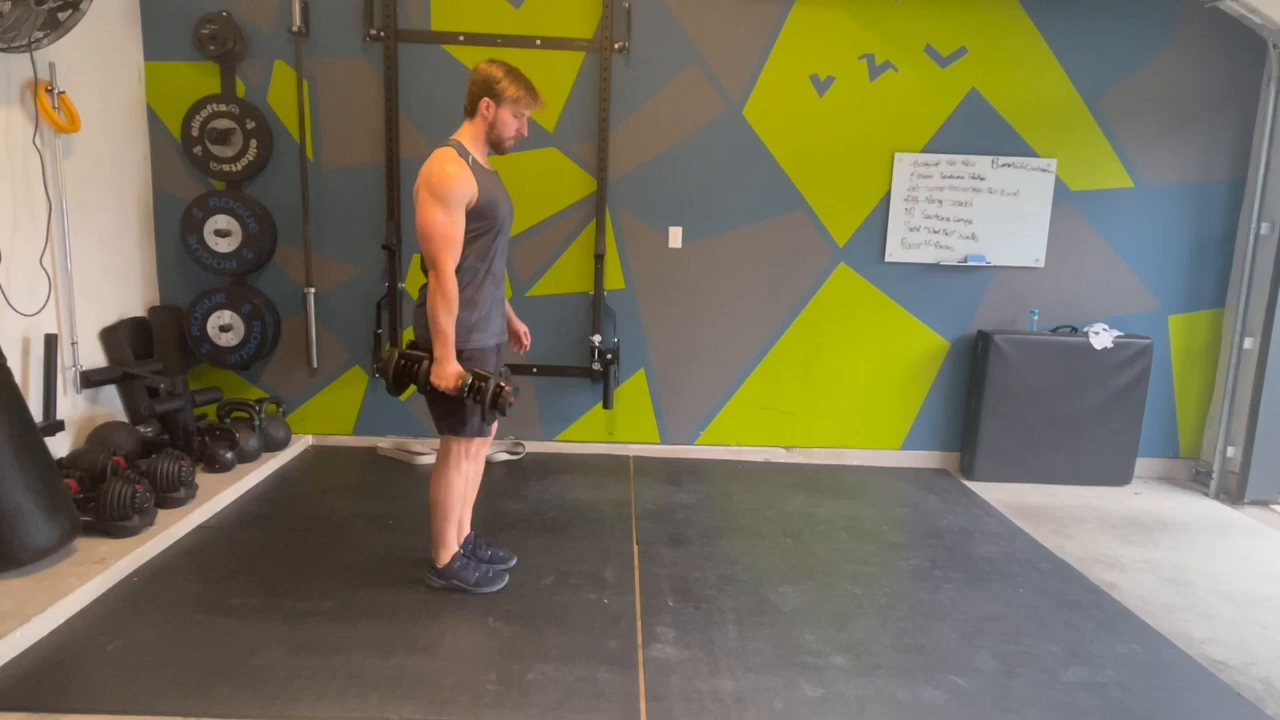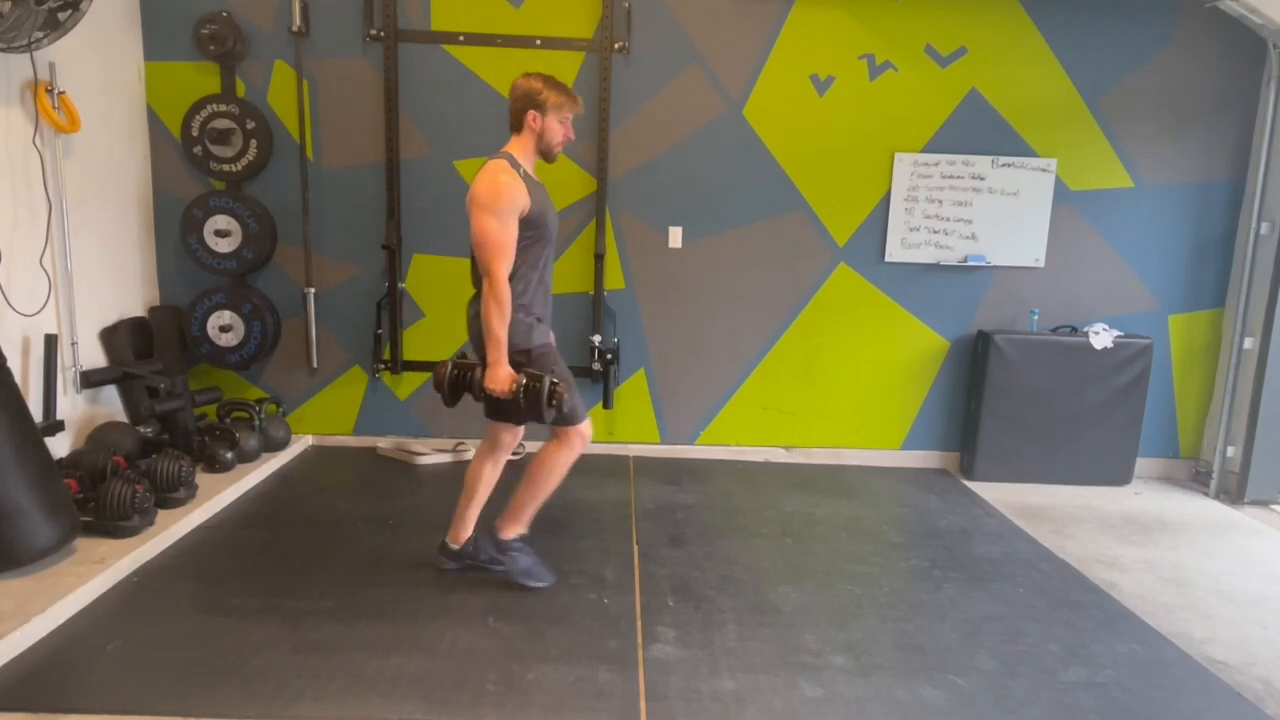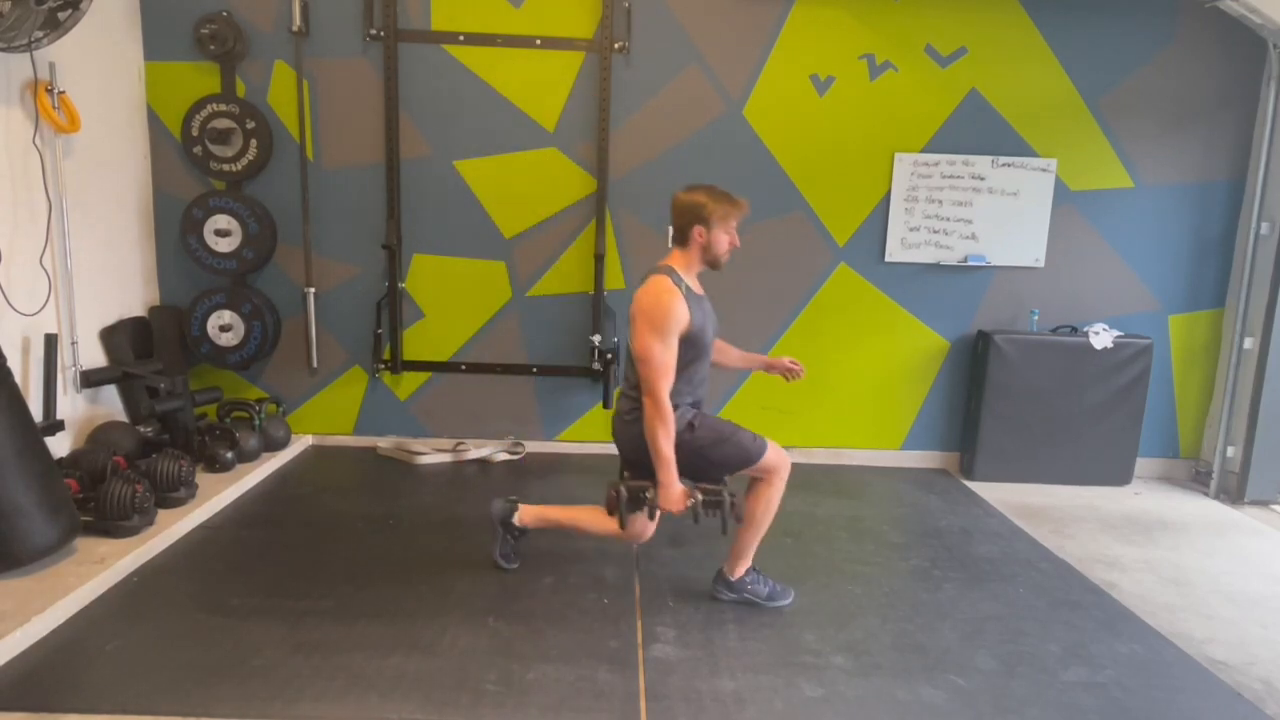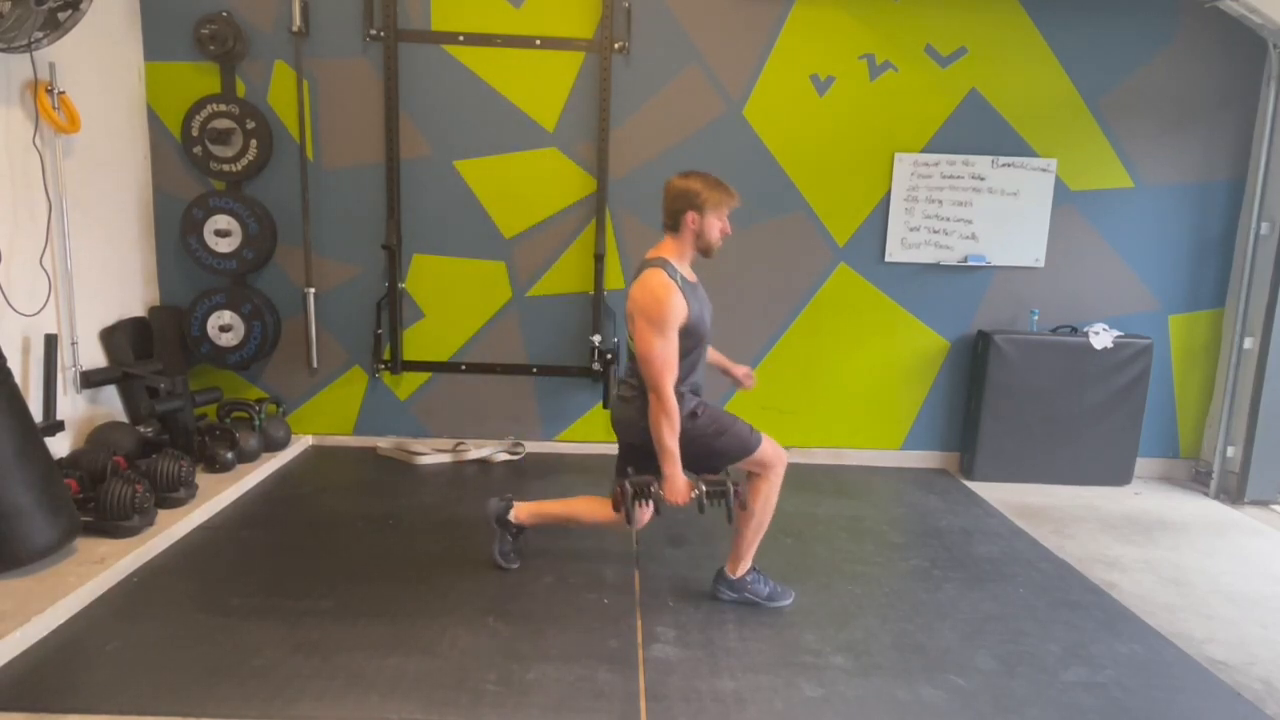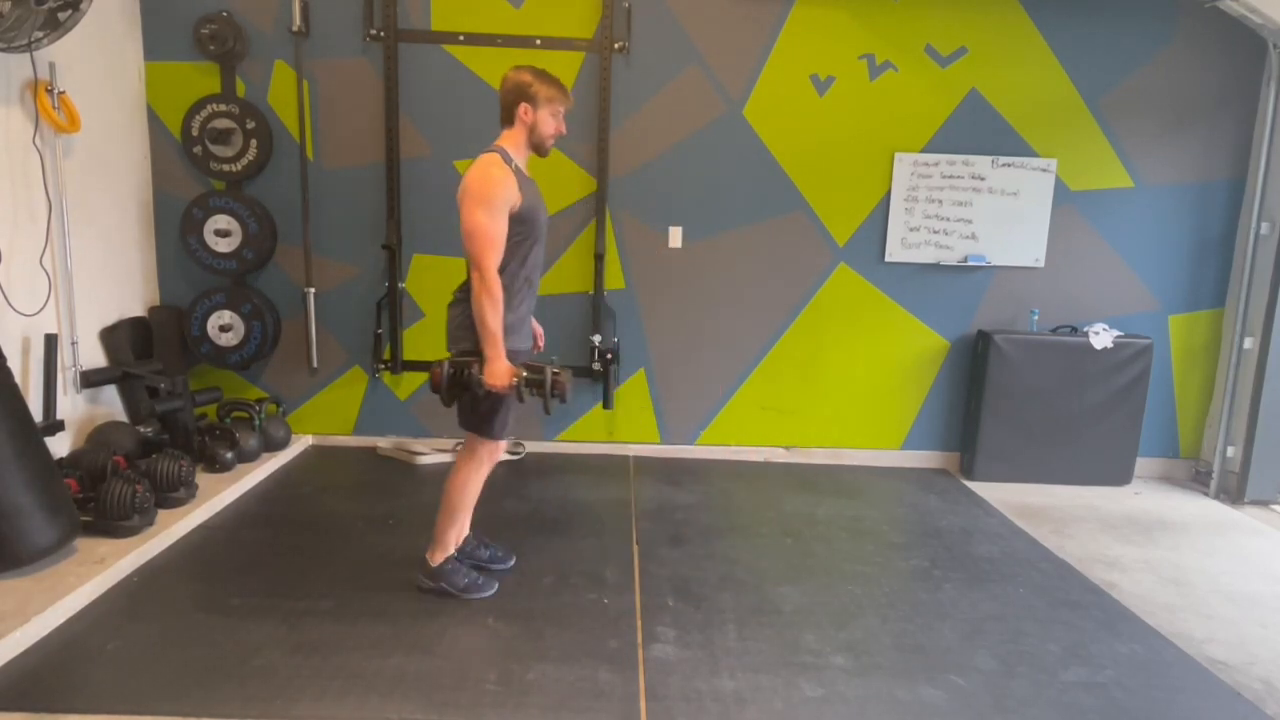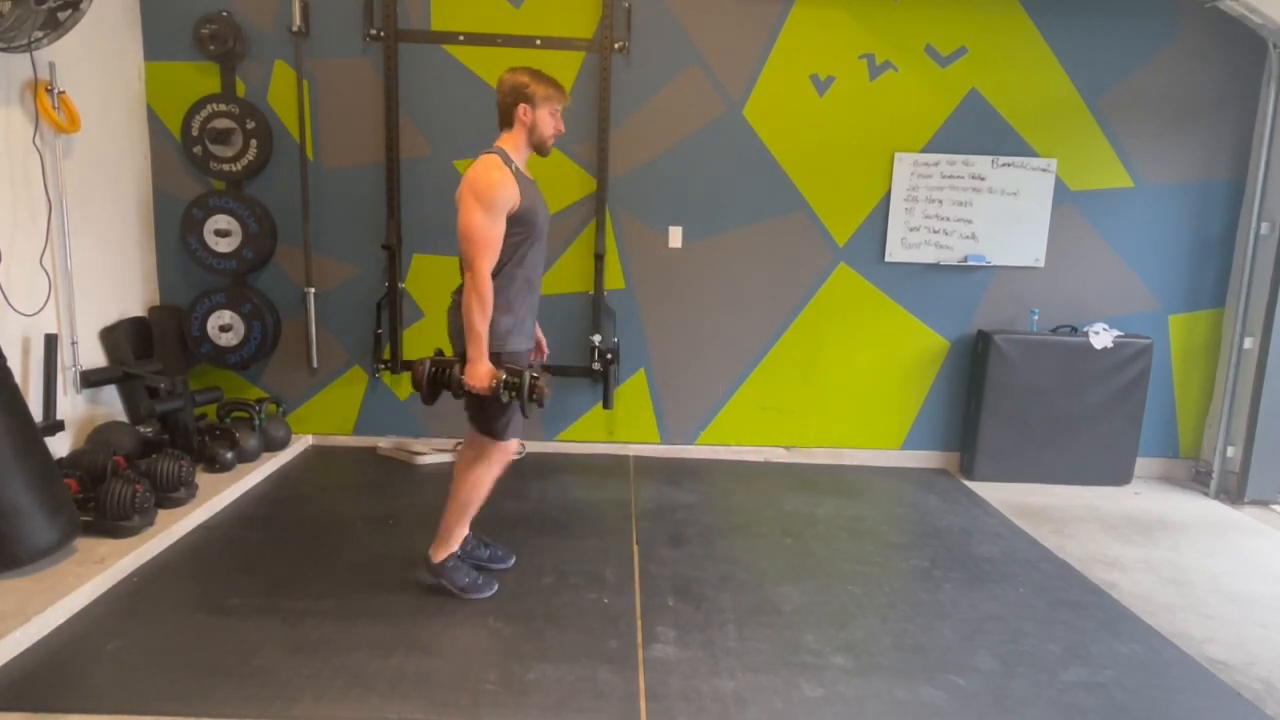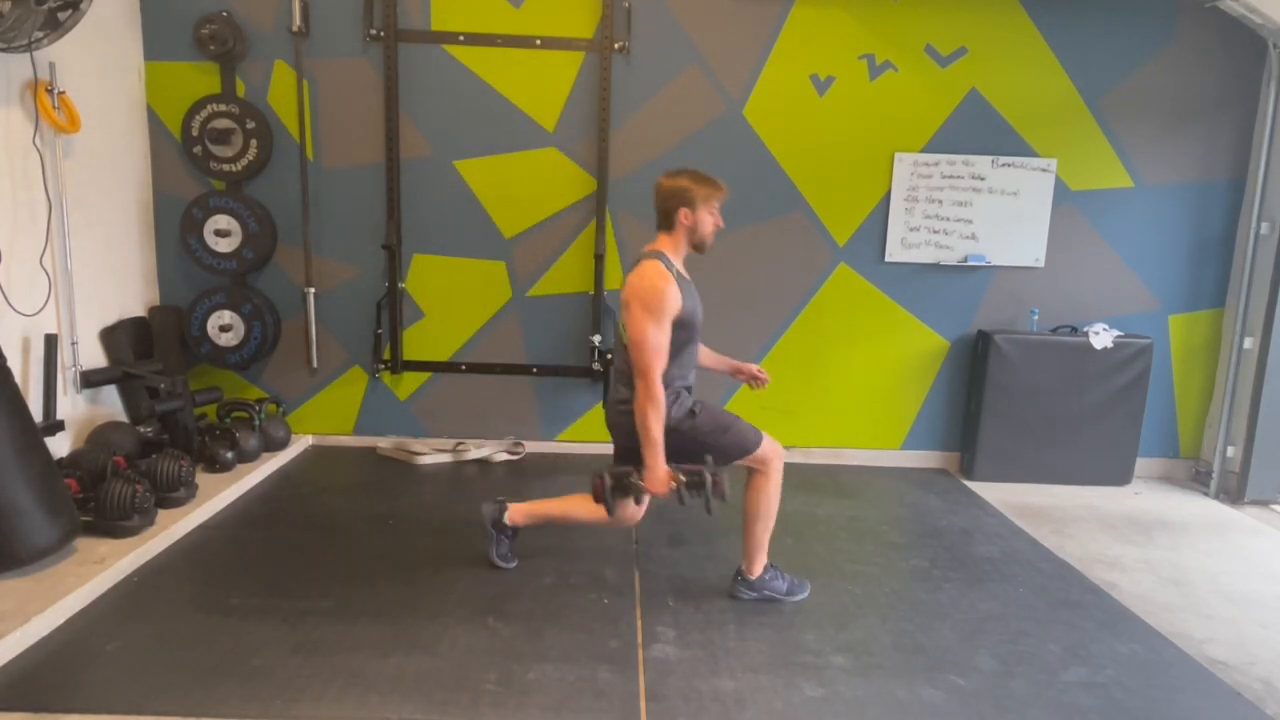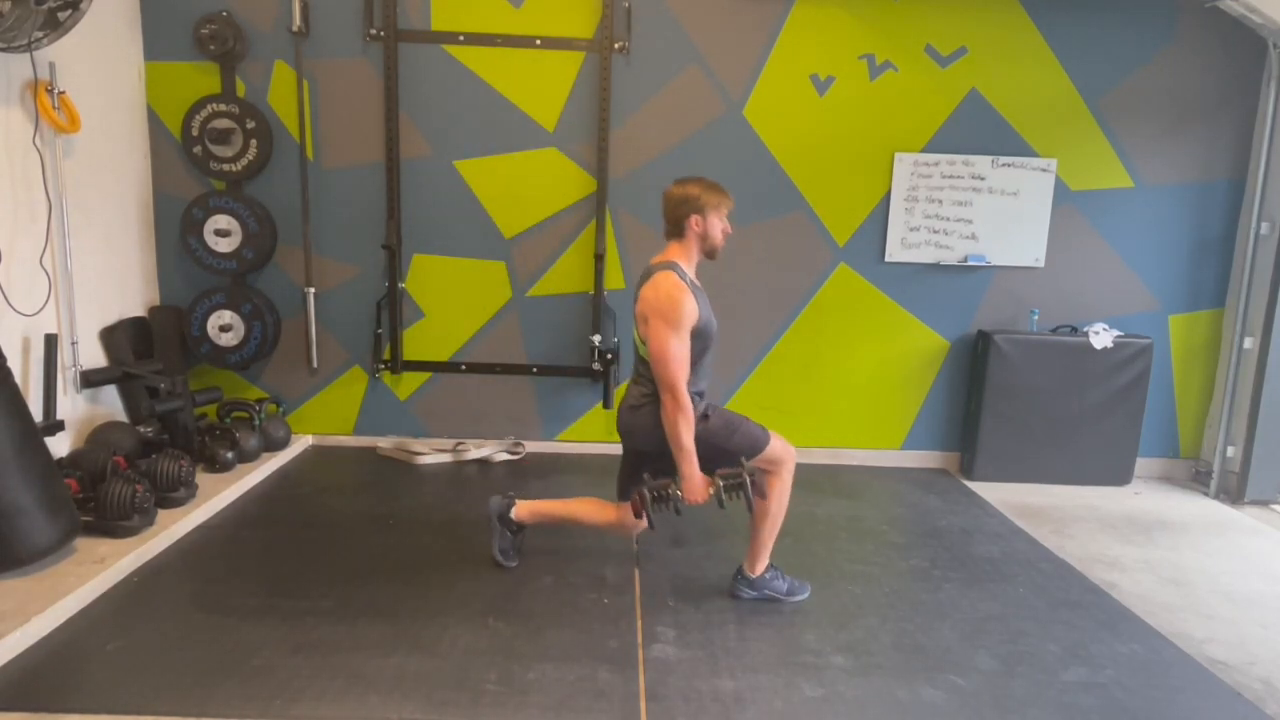
dt=0.7s
person 1, frame 1
left shoulder: (479, 168)
right shoulder: (448, 170)
right elbow: (442, 272)
left wrist: (507, 315)
right wrist: (445, 354)
left hip: (482, 331)
right hip: (459, 336)
left knee: (482, 436)
right knee: (462, 445)
left ankle: (462, 539)
right ankle: (446, 562)
person 1, frame 2
left shoulder: (522, 177)
right shoulder: (501, 181)
right elbow: (495, 280)
left wrist: (539, 330)
right wrist: (497, 360)
left hip: (524, 330)
right hip: (514, 336)
left knee: (502, 440)
right knee: (575, 431)
left ankle: (458, 542)
right ankle: (509, 535)
person 1, frame 3
left shoulder: (686, 281)
right shoulder: (664, 298)
left elbow: (703, 346)
right elbow: (657, 398)
left wrist: (764, 363)
right wrist: (667, 478)
left hip: (671, 419)
right hip: (658, 425)
left knee: (634, 530)
right knee: (776, 465)
left ankle: (515, 517)
right ankle: (736, 576)
person 1, frame 4
left shoulder: (677, 267)
right shoulder: (659, 290)
right elbow: (661, 393)
left wrist: (725, 364)
right wrist: (672, 471)
left hip: (644, 411)
right hip: (655, 414)
left knee: (631, 515)
right knee: (771, 462)
left ankle: (514, 515)
right ankle: (737, 575)
person 1, frame 5
left shoulder: (514, 173)
right shoulder: (492, 174)
right elbow: (484, 273)
left wrist: (526, 321)
right wrist: (495, 354)
left hip: (506, 332)
right hip: (487, 337)
left knee: (484, 443)
right knee: (485, 448)
left ankle: (458, 541)
right ankle: (439, 562)
person 1, frame 6
left shoulder: (516, 174)
right shoulder: (492, 176)
right elbow: (478, 274)
left wrist: (531, 327)
right wrist: (477, 356)
left hip: (509, 334)
right hip: (491, 338)
left knee: (485, 442)
right knee: (499, 448)
left ankle: (459, 540)
right ankle: (441, 556)
person 1, frame 7
left shoulder: (671, 269)
right shoulder: (655, 282)
right elbow: (648, 381)
left wrist: (733, 365)
right wrist: (654, 462)
left hip: (651, 409)
right hip: (658, 412)
left knee: (625, 511)
right knee: (768, 459)
left ankle: (507, 516)
right ankle: (754, 574)
person 1, frame 8
left shoulder: (671, 273)
right shoulder: (672, 292)
right elbow: (673, 393)
right wrist: (690, 472)
left hip: (648, 417)
right hip: (663, 420)
left knee: (628, 519)
right knee: (781, 459)
left ankle: (513, 513)
right ankle: (756, 574)
